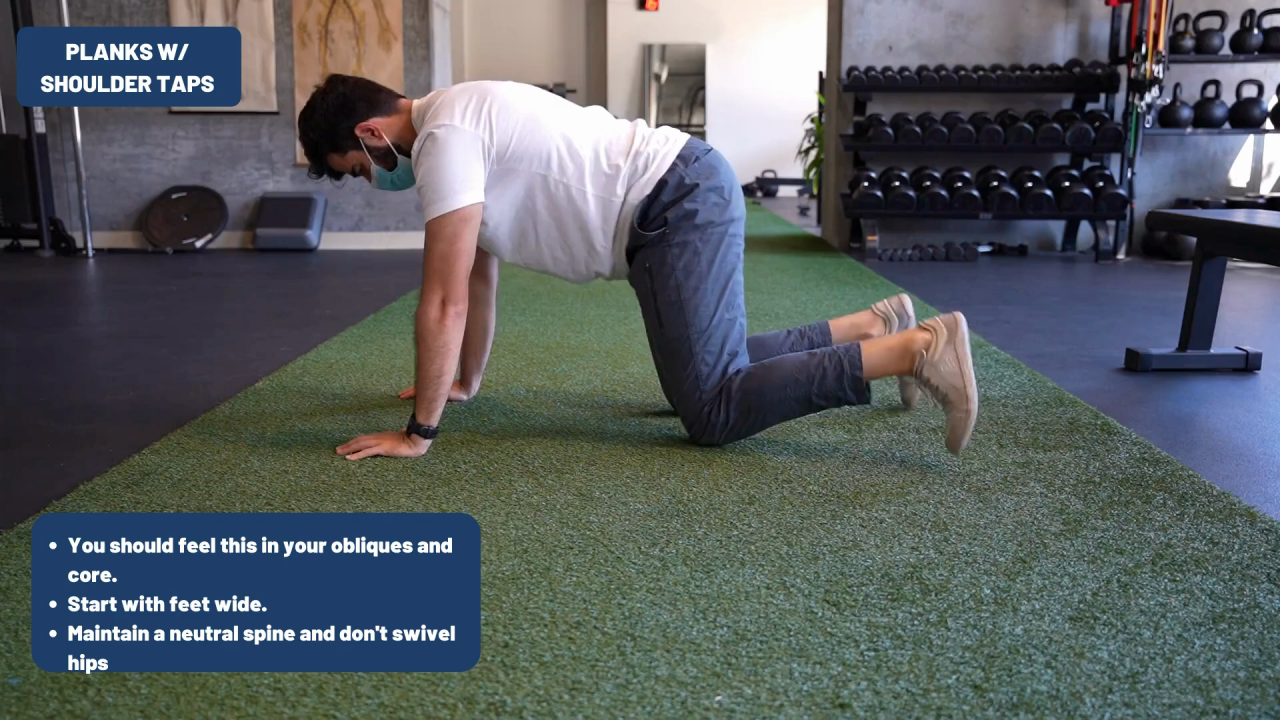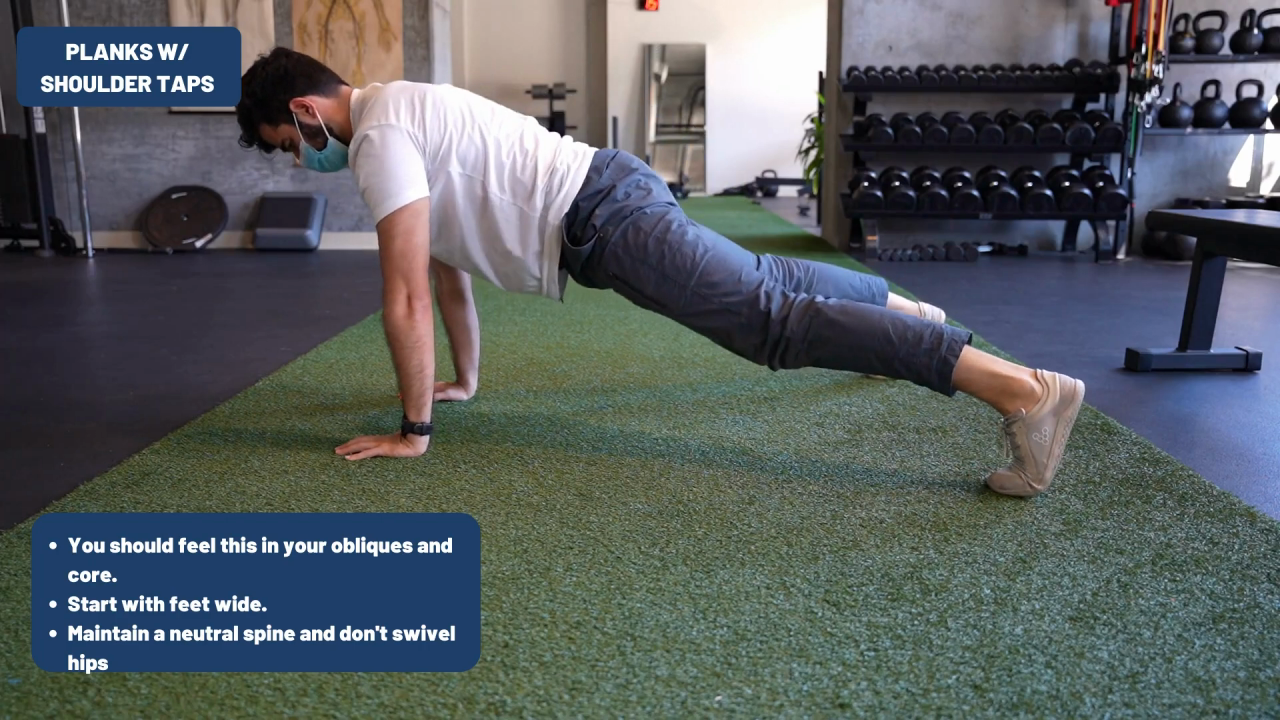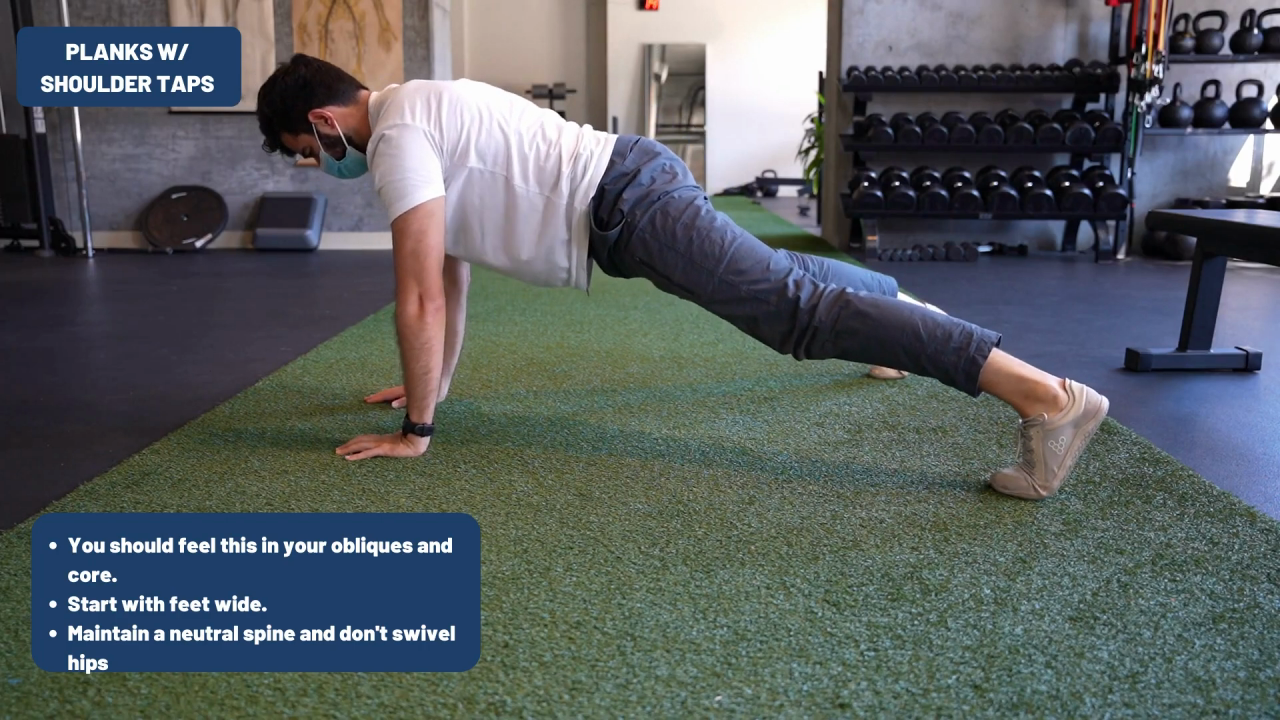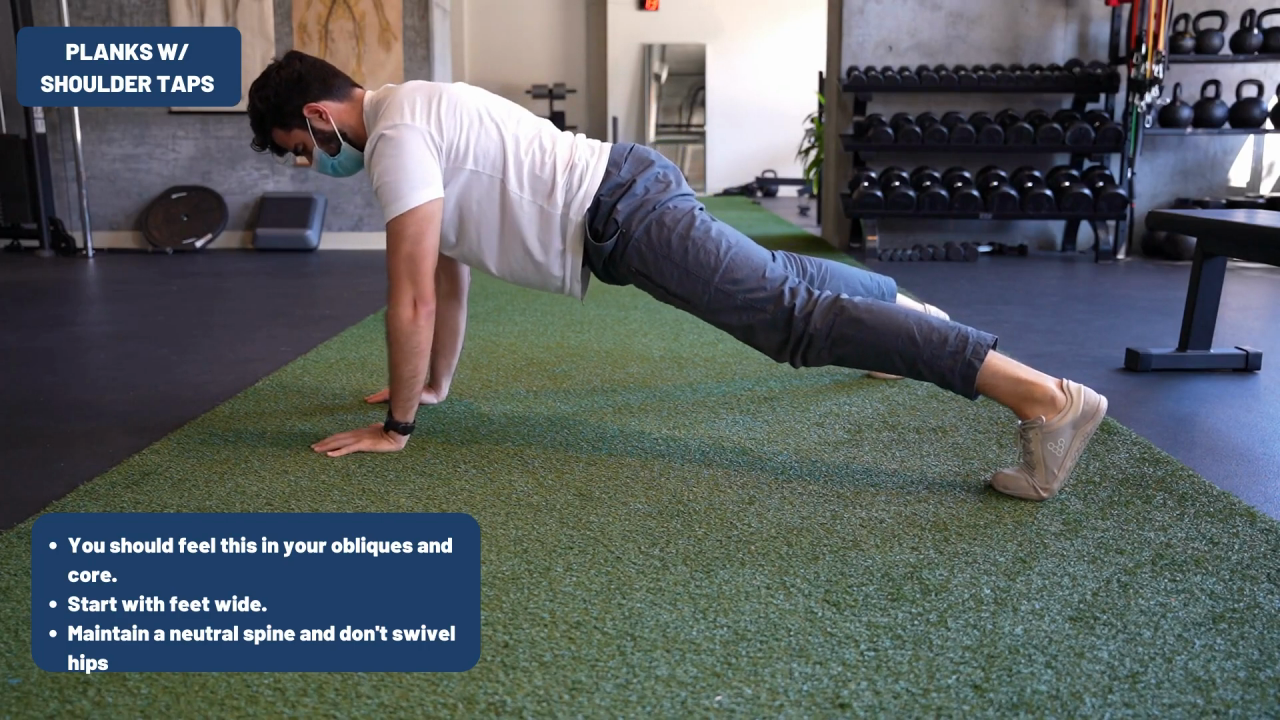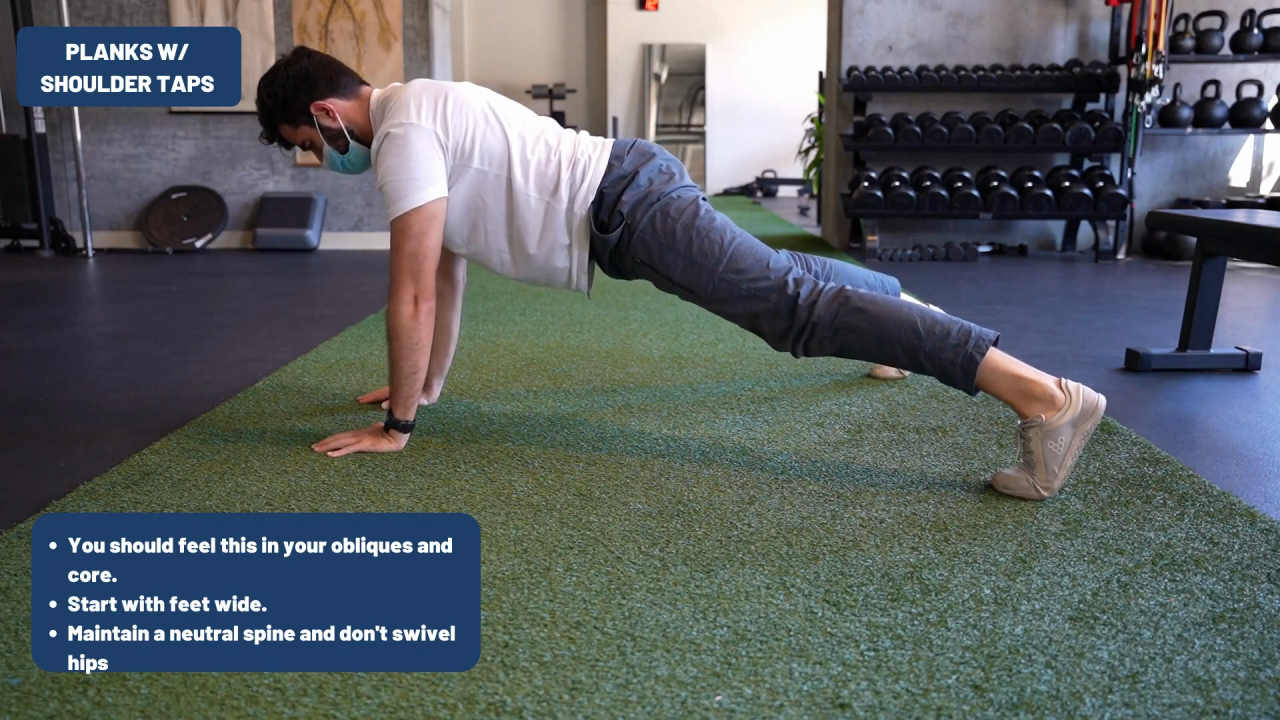
dt=1s
person 1, frame 1
left shoulder: (442, 141)
right shoulder: (457, 123)
left elbow: (444, 297)
right elbow: (478, 273)
left wrist: (417, 430)
right wrist: (464, 380)
left hip: (680, 204)
right hip: (679, 196)
left knee: (713, 411)
right knee: (705, 372)
left ankle: (919, 349)
right ankle: (876, 323)
person 1, frame 2
left shoulder: (378, 137)
right shoulder: (402, 113)
left elbow: (406, 297)
right elbow: (450, 263)
left wrist: (413, 428)
right wrist: (465, 378)
left hip: (602, 219)
right hip: (611, 198)
left knee: (769, 319)
right knee: (757, 277)
left ankle: (1025, 390)
right ankle: (909, 310)
person 1, frame 3
left shoulder: (395, 139)
right shoulder: (417, 115)
left elbow: (421, 297)
right elbow: (451, 278)
left wrist: (414, 429)
right wrist: (434, 384)
left hip: (628, 206)
right hip: (633, 191)
left knee: (794, 309)
right knee: (774, 275)
left ankle: (1045, 395)
right ankle: (906, 305)
person 1, frame 4
left shoulder: (394, 138)
right shoulder: (413, 114)
left elbow: (410, 297)
right elbow: (448, 270)
left wrist: (395, 425)
right wrist: (435, 383)
left hip: (624, 215)
right hip: (627, 192)
left knee: (790, 316)
right knee: (773, 276)
left ankle: (1045, 396)
right ankle: (907, 306)
person 1, frame 5
left shoulder: (400, 136)
right shoulder: (416, 111)
left elbow: (414, 294)
right elbow: (447, 274)
left wrist: (394, 423)
right wrist: (428, 383)
left hip: (628, 207)
right hip: (629, 195)
left knee: (793, 306)
right knee: (780, 273)
left ankle: (1044, 394)
right ankle: (905, 307)
